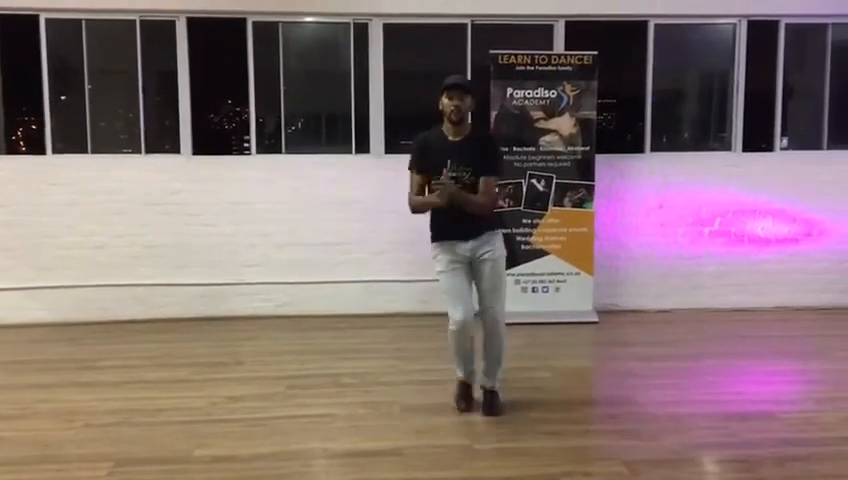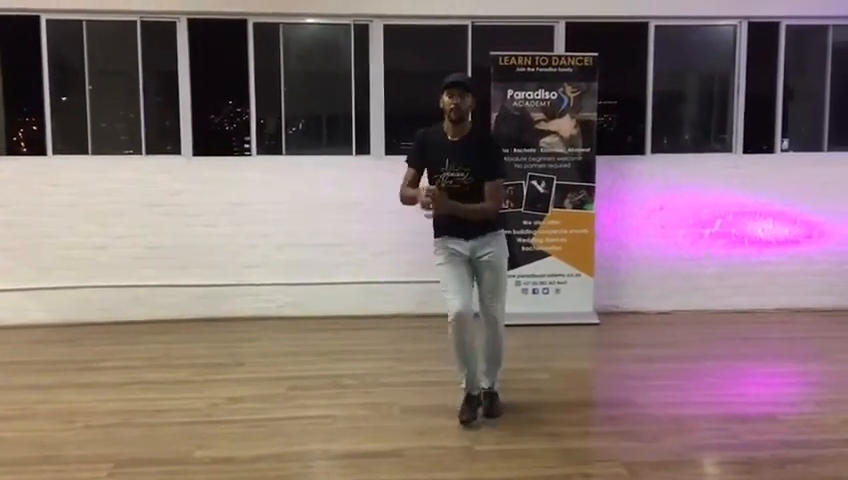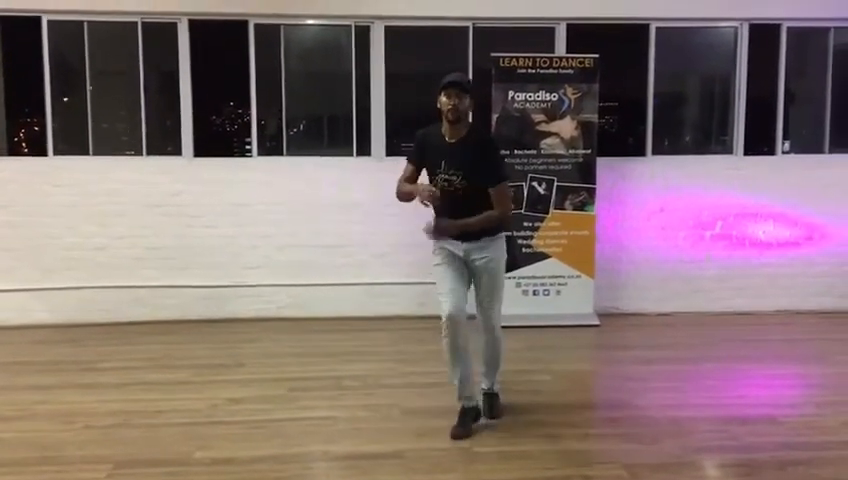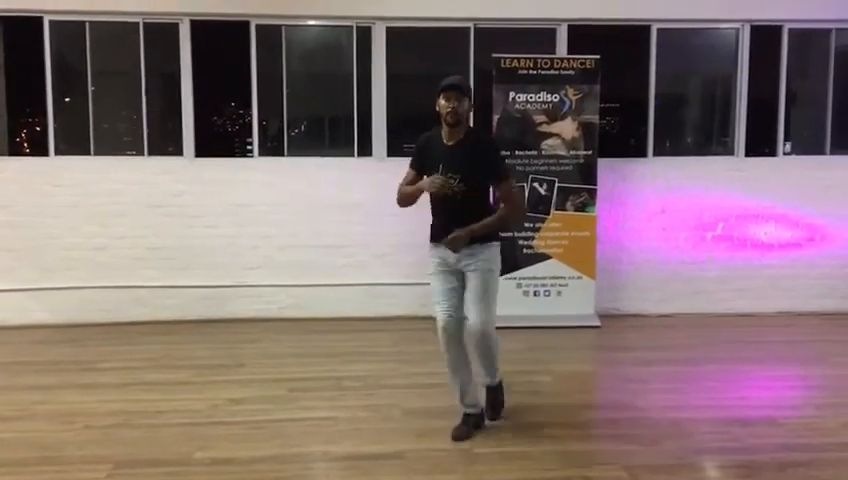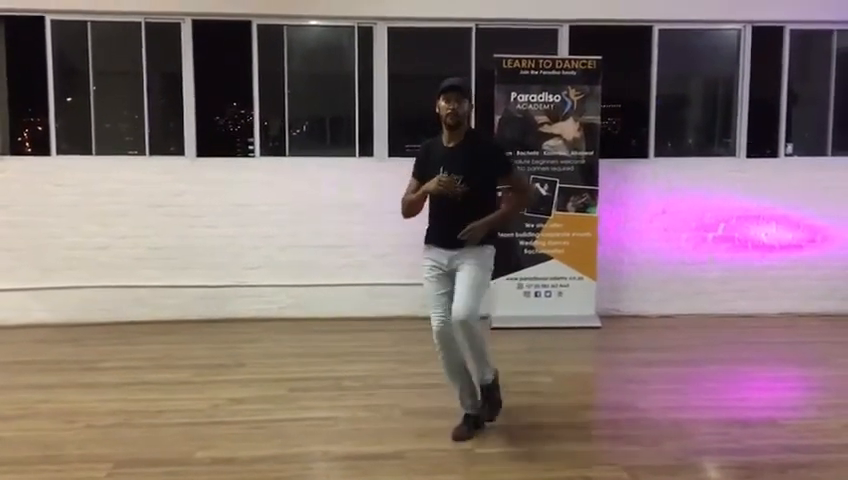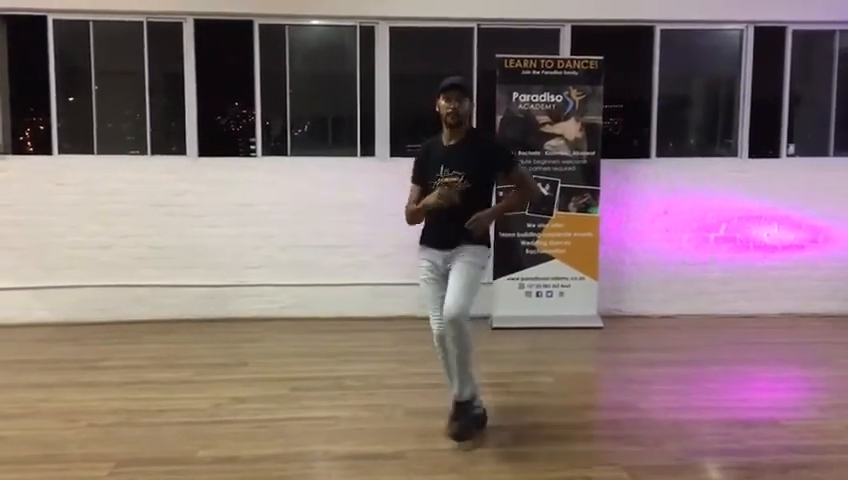
dt=0.1s
person 1, frame 1
left shoulder: (485, 145)
right shoulder: (426, 144)
left elbow: (488, 204)
right elbow: (414, 204)
left wrist: (456, 194)
right wrist: (435, 198)
left hip: (487, 241)
right hip: (447, 245)
left knee: (493, 318)
right knee: (461, 320)
left ankle: (490, 386)
right ankle: (465, 376)
person 1, frame 2
left shoulder: (486, 145)
right shoulder: (425, 140)
left elbow: (494, 206)
right elbow: (404, 192)
left wrist: (451, 206)
right wrist: (423, 196)
left hip: (489, 241)
right hip: (449, 242)
left knee: (493, 319)
right knee: (459, 313)
left ankle: (490, 387)
right ankle: (471, 389)
person 1, frame 3
left shoulder: (485, 146)
right shoulder: (425, 140)
left elbow: (503, 211)
right elbow: (400, 189)
left wrist: (458, 225)
right wrist: (420, 191)
left hip: (486, 243)
right hip: (447, 245)
left knee: (490, 323)
right knee: (451, 316)
left ankle: (490, 389)
right ankle: (468, 403)
person 1, frame 4
left shoulder: (484, 149)
right shoulder: (426, 145)
left elbow: (514, 206)
right elbow: (402, 196)
left wrist: (470, 232)
right wrist: (423, 186)
left hip: (481, 249)
right hip: (442, 250)
left knee: (478, 326)
right knee: (447, 325)
left ankle: (494, 382)
right ankle: (472, 409)
person 1, frame 5
left shoulder: (485, 150)
right shoulder: (427, 151)
left elbow: (524, 192)
right elbow: (406, 208)
left wrist: (488, 222)
right wrist: (428, 189)
left hip: (474, 250)
right hip: (435, 251)
left knee: (463, 316)
right knee: (441, 330)
left ankle: (488, 377)
right ankle: (475, 408)
person 1, frame 6
left shoulder: (487, 147)
right shoulder: (427, 152)
left elbow: (528, 187)
right elbow: (411, 216)
left wrist: (492, 212)
right wrist: (430, 201)
left hip: (470, 250)
right hip: (430, 253)
left knee: (455, 314)
right knee: (441, 333)
left ankle: (462, 398)
right ankle: (474, 409)
